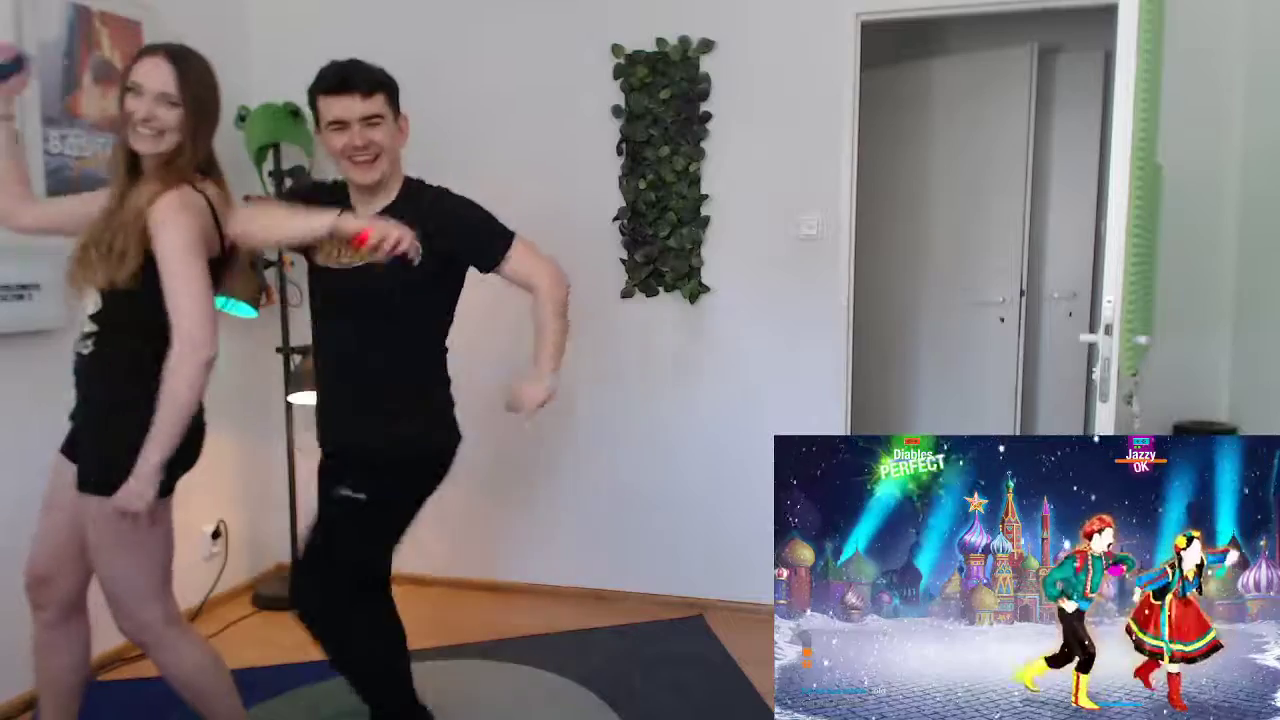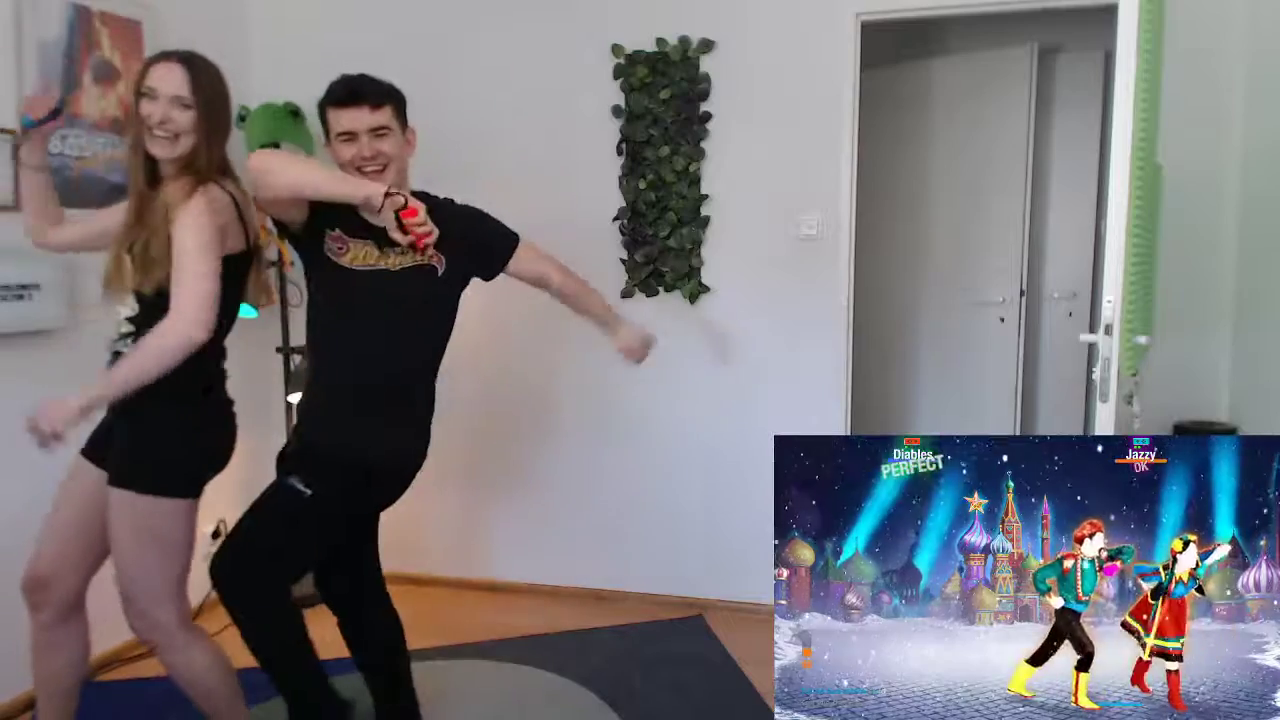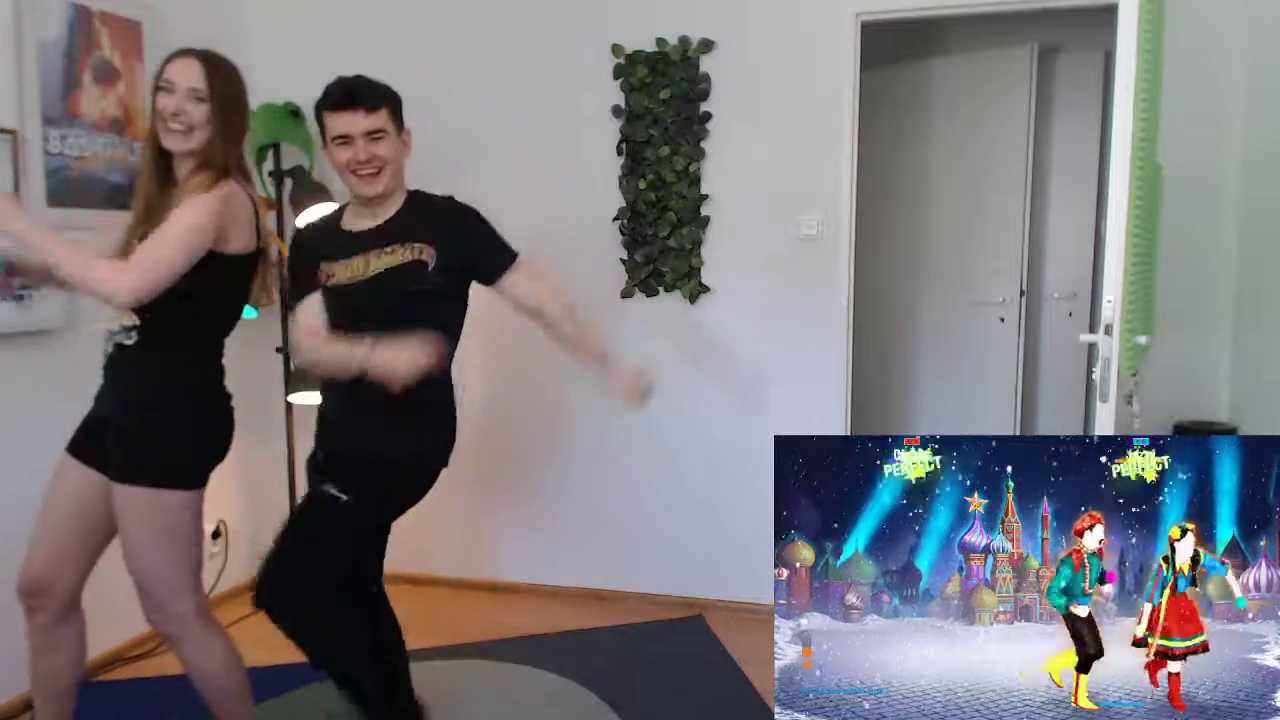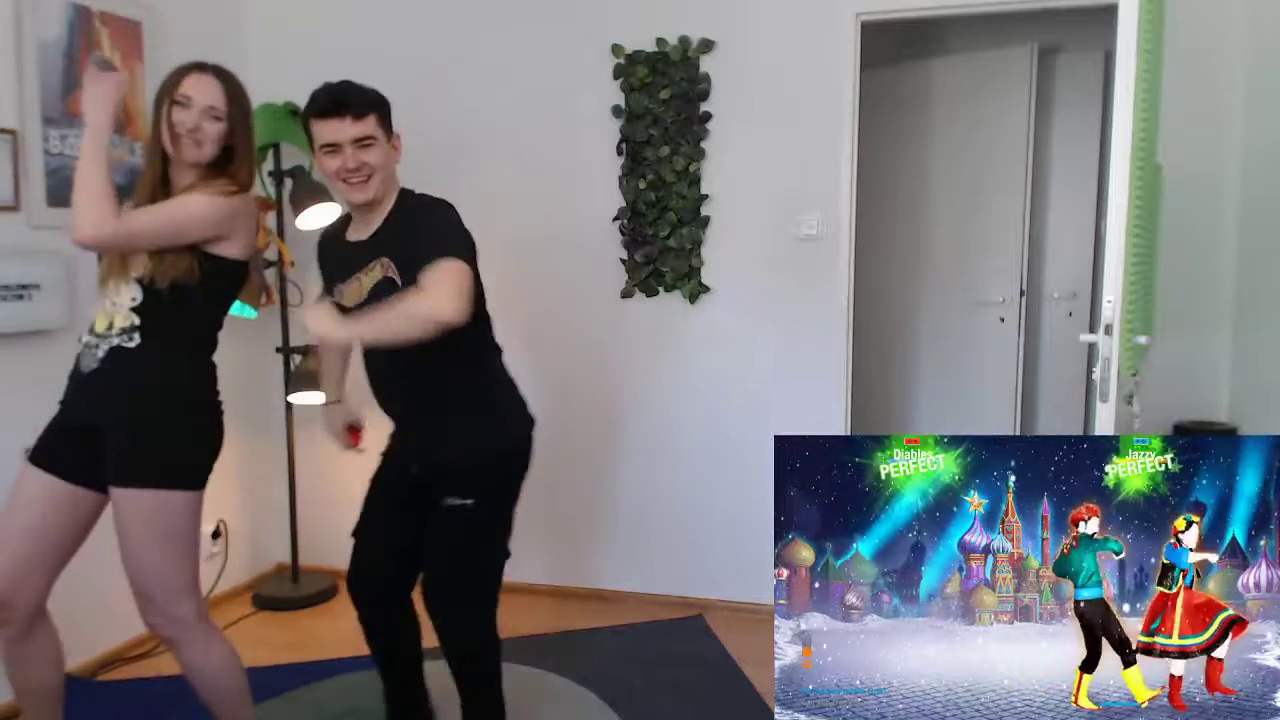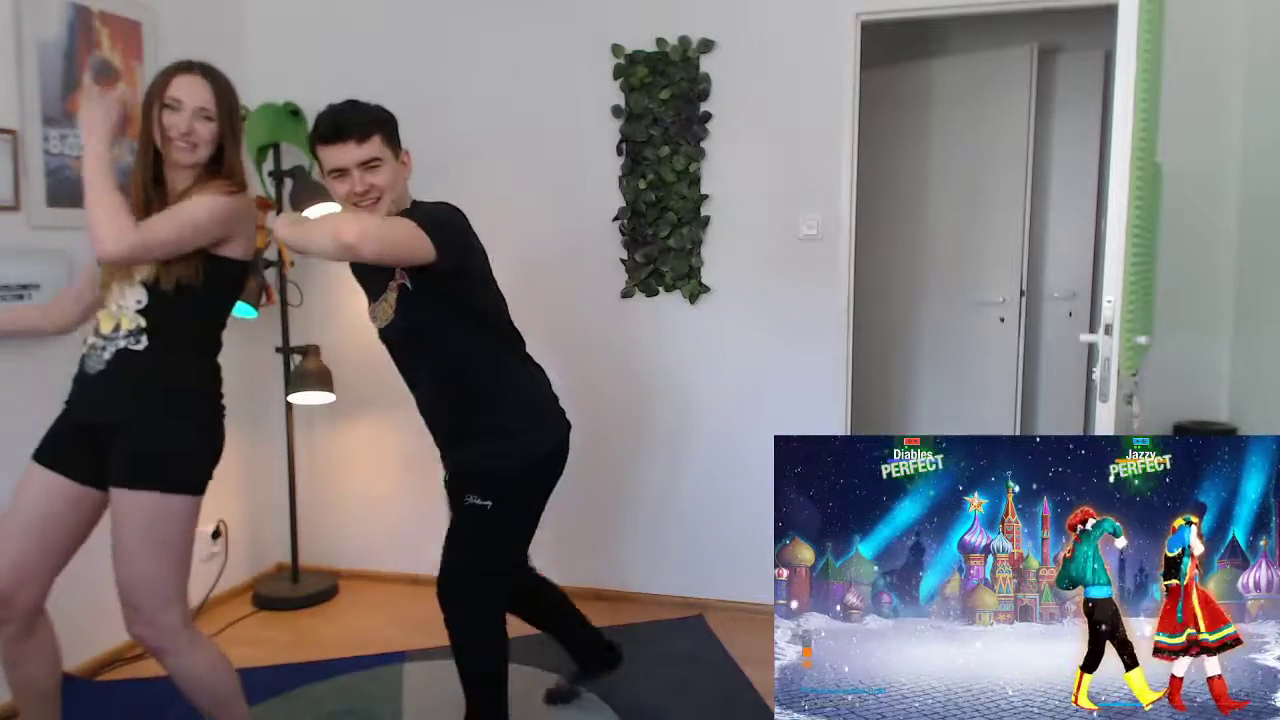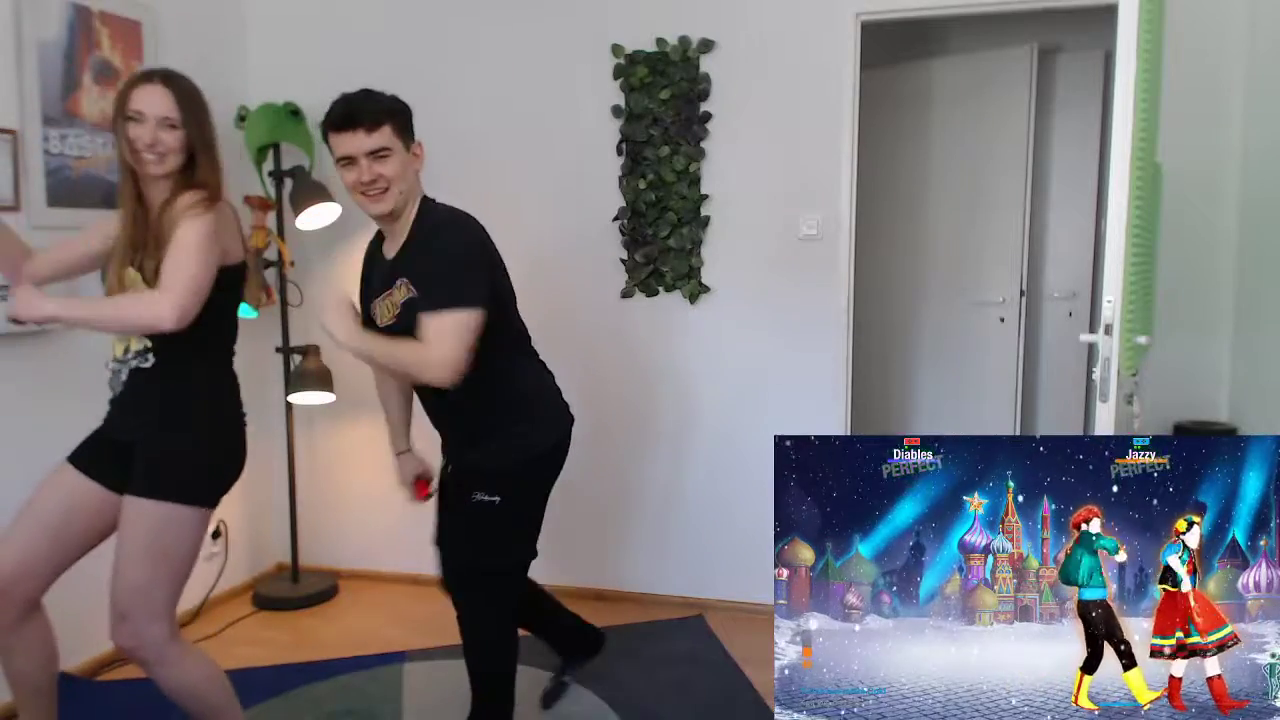
dt=0.3s
person 1, frame 1
left shoulder: (176, 204)
right shoulder: (134, 198)
left elbow: (197, 341)
left wrist: (150, 465)
left hip: (137, 420)
right hip: (109, 414)
left knee: (146, 618)
person 1, frame 2
left shoulder: (202, 202)
right shoulder: (153, 201)
left elbow: (192, 324)
right elbow: (49, 232)
left wrist: (79, 402)
right wrist: (33, 150)
left hip: (171, 423)
right hip: (140, 413)
left knee: (157, 618)
right knee: (47, 587)
person 1, frame 3
left shoulder: (218, 195)
right shoulder: (170, 194)
left elbow: (126, 286)
right elbow: (132, 284)
left hip: (172, 413)
right hip: (126, 405)
left knee: (174, 612)
person 1, frame 4
left shoulder: (225, 204)
right shoulder: (155, 203)
left elbow: (94, 230)
left wrist: (95, 120)
left hip: (164, 416)
right hip: (91, 409)
left knee: (173, 616)
person 1, frame 5
left shoulder: (226, 203)
right shoulder: (141, 206)
left elbow: (116, 247)
right elbow: (66, 310)
left wrist: (95, 138)
left hip: (170, 419)
right hip: (94, 409)
left knee: (157, 625)
person 1, frame 6
left shoulder: (203, 211)
right shoulder: (133, 221)
left elbow: (171, 312)
left hip: (192, 432)
right hip: (130, 426)
left knee: (141, 634)
person 2, frame 1
left shoulder: (443, 213)
right shoulder: (316, 207)
left elbow: (546, 277)
right elbow: (243, 226)
left wrist: (543, 373)
right wrist: (340, 225)
left hip: (408, 444)
right hip: (347, 442)
left knee: (320, 590)
right knee: (352, 589)
person 2, frame 2
left shoulder: (455, 225)
right shoulder: (320, 217)
left elbow: (549, 272)
right elbow: (261, 170)
left wrist: (617, 327)
right wrist: (377, 197)
left hip: (373, 449)
right hip: (326, 441)
left knee: (242, 573)
right knee: (350, 589)
person 2, frame 3
left shoulder: (449, 223)
right shoulder: (312, 242)
left elbow: (537, 297)
right elbow: (308, 343)
left wrist: (608, 366)
right wrist: (379, 353)
left hip: (402, 443)
right hip: (348, 438)
left knee: (287, 587)
right knee: (350, 590)
person 2, frame 4
left shoulder: (431, 220)
right shoulder: (332, 247)
left elbow: (445, 306)
left wrist: (344, 330)
right wrist: (336, 399)
left hip: (481, 442)
right hip: (413, 446)
left knee: (454, 597)
right knee: (371, 582)
person 2, frame 5
left shoulder: (441, 226)
right shoulder: (370, 262)
left elbow: (352, 236)
left wrist: (286, 227)
left hip: (520, 444)
right hip: (472, 450)
left knee: (466, 591)
right knee: (501, 577)
right ankle: (595, 654)
person 2, frame 6
left shoulder: (452, 238)
right shoulder: (374, 256)
left elbow: (442, 364)
left wrist: (349, 338)
right wrist: (401, 446)
left hip: (524, 441)
right hip: (470, 448)
left knee: (480, 586)
right knee: (463, 574)
right ankle: (576, 639)
person 3, frame 1
left shoulder: (1104, 556)
right shoulder: (1076, 559)
left elbow: (1129, 560)
right elbow: (1048, 580)
left wrist: (1123, 566)
right wrist: (1061, 600)
left hip: (1079, 612)
right hip: (1070, 612)
left knee: (1068, 654)
right knee: (1088, 652)
left ankle: (1027, 674)
right ankle: (1079, 697)
person 3, frame 2
left shoulder: (1099, 558)
right shoulder: (1066, 561)
left elbow: (1128, 550)
right elbow: (1039, 576)
left wrist: (1117, 563)
right wrist: (1049, 596)
left hip: (1074, 614)
right hip: (1066, 613)
left knee: (1047, 650)
right knee: (1086, 651)
left ankle: (1016, 683)
right ankle: (1079, 697)
person 3, frame 3
left shoulder: (1097, 553)
right shoulder: (1072, 560)
left elbow: (1097, 576)
right elbow: (1053, 592)
left wrist: (1107, 578)
right wrist: (1072, 606)
left hip: (1084, 610)
right hip: (1073, 611)
left knee: (1097, 651)
right knee: (1089, 652)
left ankle: (1055, 665)
right ankle: (1078, 697)
person 3, frame 4
left shoulder: (1069, 545)
right shoulder: (1083, 541)
left elbow: (1057, 569)
right elbow: (1110, 544)
right wrist: (1119, 551)
left hip: (1098, 602)
right hip: (1087, 604)
left knee: (1123, 645)
right knee: (1094, 651)
left ankle: (1140, 692)
right ankle: (1079, 697)
person 3, frame 5
left shoulder: (1069, 556)
right shoulder: (1084, 540)
left elbow: (1062, 583)
right elbow: (1105, 523)
right wrist: (1119, 536)
left hip: (1105, 602)
right hip: (1097, 602)
left knee: (1125, 648)
right knee: (1095, 651)
left ankle: (1145, 695)
right ankle: (1079, 696)
person 3, frame 6
left shoulder: (1074, 550)
right shoulder: (1084, 539)
left elbow: (1064, 577)
right elbow: (1102, 541)
right wrist: (1118, 551)
left hip: (1100, 603)
right hip: (1090, 605)
left knee: (1123, 647)
right knee: (1095, 653)
left ankle: (1142, 694)
right ankle: (1079, 697)
person 4, frame 1
left shoulder: (1202, 561)
right shoulder: (1170, 571)
left elbow: (1233, 553)
right elbow: (1141, 580)
left wrist: (1225, 564)
right wrist: (1137, 596)
left hip: (1183, 607)
right hip: (1165, 608)
right knee: (1175, 650)
left ankle: (1143, 671)
right ankle: (1174, 695)
person 4, frame 2
left shoulder: (1197, 562)
right shoulder: (1163, 572)
left elbow: (1225, 548)
right elbow: (1137, 570)
left wrist: (1206, 564)
right wrist: (1144, 585)
left hip: (1179, 606)
right hip: (1161, 607)
left knee: (1152, 643)
right knee: (1172, 647)
left ankle: (1137, 678)
right ankle: (1174, 695)
person 4, frame 3
left shoulder: (1198, 557)
right shoulder: (1165, 565)
left elbow: (1222, 568)
right elbow: (1151, 594)
left wrist: (1238, 593)
right wrist: (1143, 623)
left hip: (1183, 602)
right hip: (1166, 606)
left knee: (1182, 647)
right knee: (1177, 649)
left ankle: (1153, 665)
right ankle: (1174, 695)
person 4, frame 4
left shoulder: (1191, 552)
right shoulder: (1171, 548)
right elbow: (1186, 558)
right wrist: (1206, 555)
left hip: (1190, 600)
right hip: (1172, 603)
left knee: (1226, 626)
right knee: (1182, 651)
left ankle: (1214, 681)
right ankle: (1174, 695)
person 4, frame 5
left shoulder: (1187, 553)
right shoulder: (1174, 545)
right elbow: (1185, 531)
right wrist: (1197, 545)
left hip: (1195, 602)
right hip: (1182, 603)
left knee: (1208, 648)
right knee: (1190, 650)
left ankle: (1222, 700)
right ankle: (1174, 695)
person 4, frame 6
left shoulder: (1190, 555)
right shoulder: (1176, 547)
right elbow: (1168, 555)
right wrist: (1184, 576)
left hip: (1192, 604)
right hip: (1177, 605)
left knee: (1208, 648)
right knee: (1186, 651)
left ankle: (1222, 699)
right ankle: (1173, 695)
